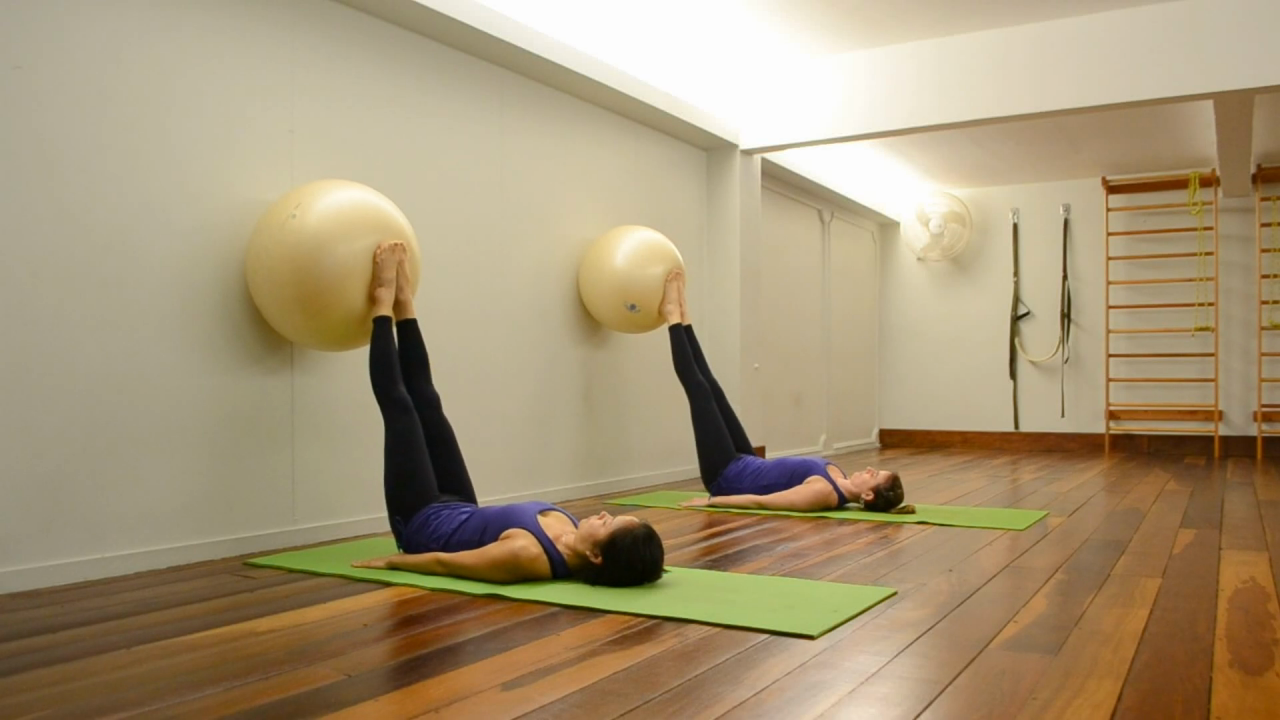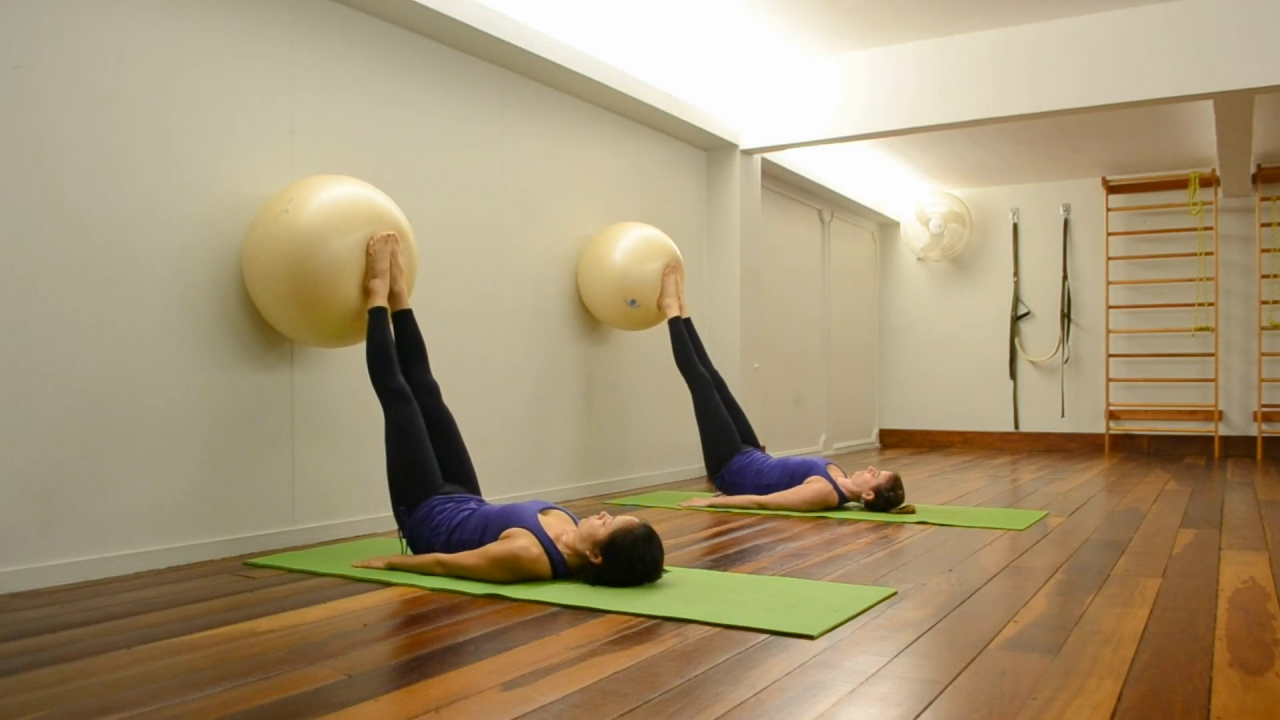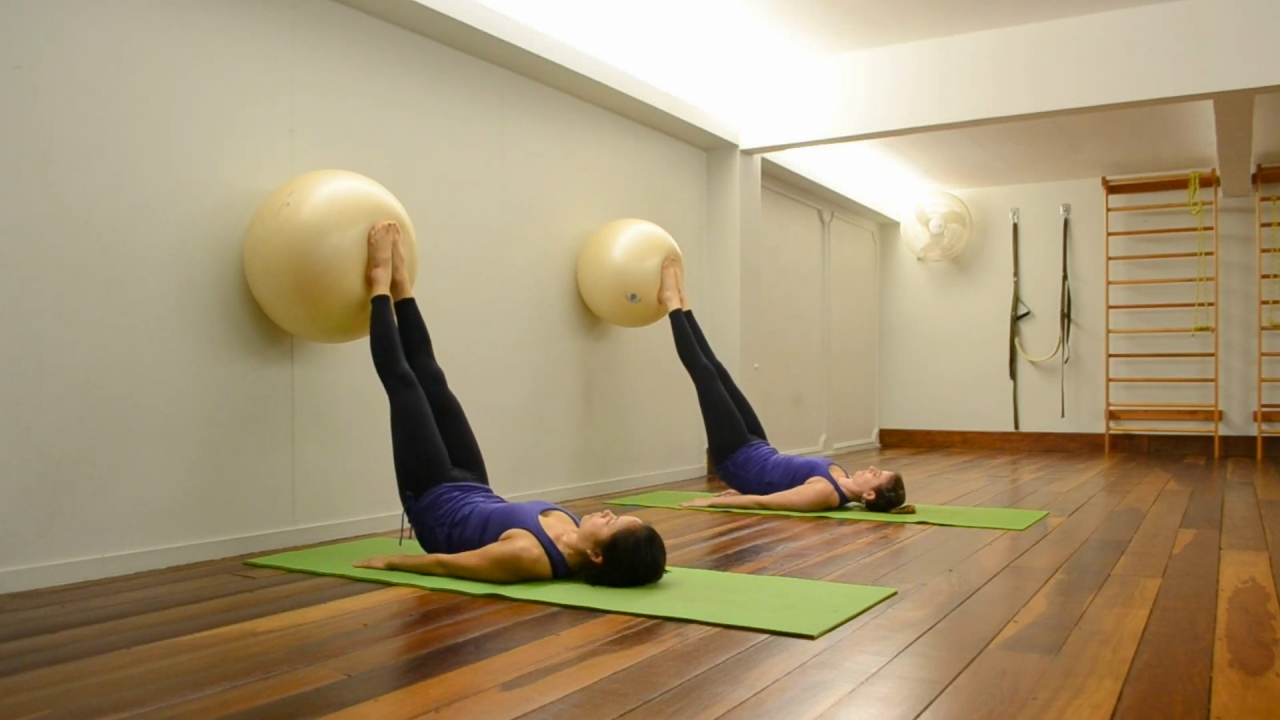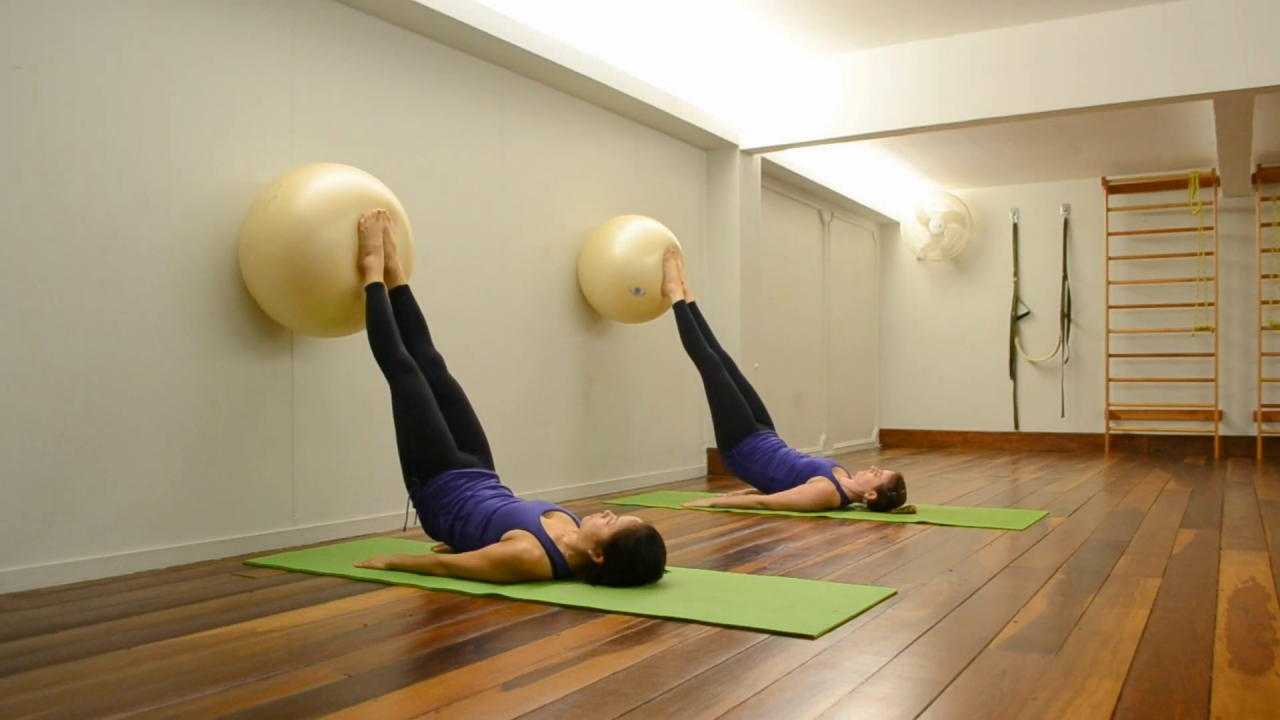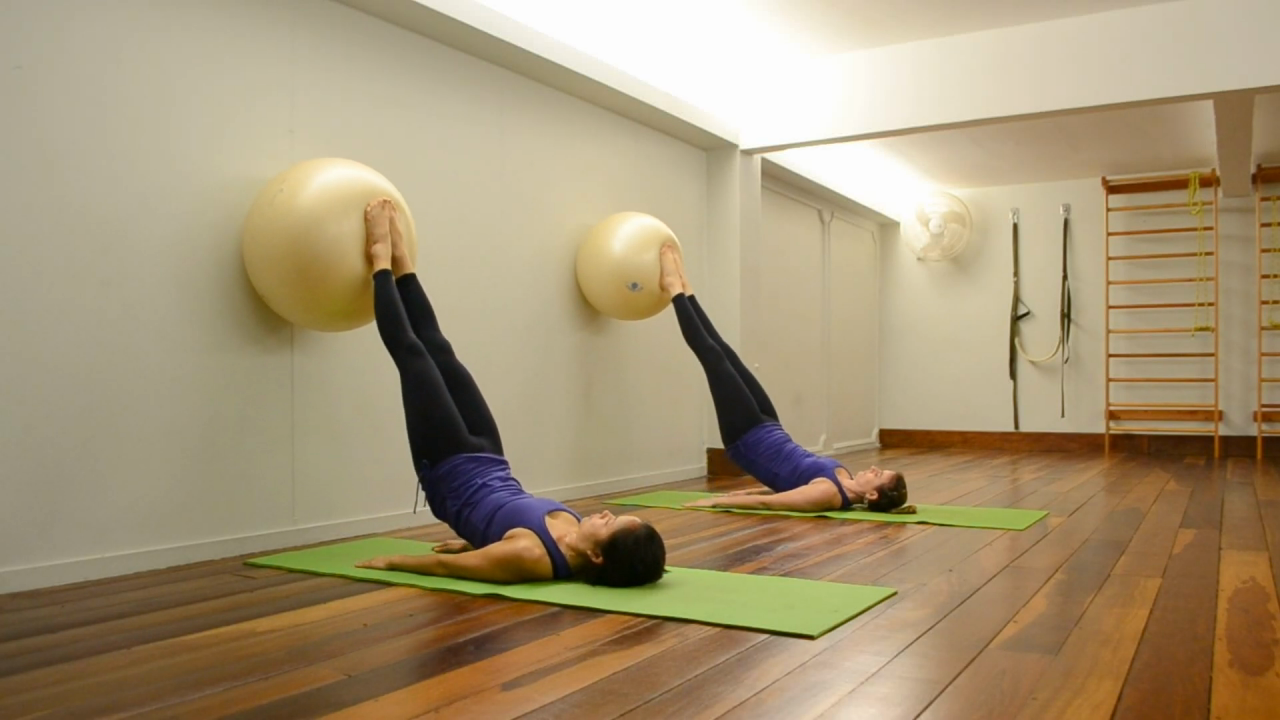
dt=1s
person 1, frame 1
left shoulder: (528, 556)
right shoulder: (574, 540)
left elbow: (442, 563)
left hip: (422, 523)
right hip: (457, 512)
left knee: (399, 405)
left ankle: (385, 301)
right ankle: (401, 303)
person 1, frame 2
left shoulder: (528, 556)
right shoulder: (574, 540)
left elbow: (442, 564)
left hip: (428, 514)
right hip: (464, 505)
left knee: (397, 394)
right knee: (425, 392)
left ankle: (379, 293)
right ankle: (395, 293)
person 1, frame 3
left shoulder: (529, 557)
right shoulder: (575, 543)
left elbow: (443, 564)
left hip: (436, 503)
right hip: (471, 496)
left knee: (402, 381)
right knee: (431, 380)
left ankle: (382, 282)
right ankle: (398, 283)
person 1, frame 4
left shoulder: (531, 559)
right shoulder: (573, 539)
left elbow: (443, 566)
left hip: (443, 490)
right hip: (478, 482)
left knee: (403, 368)
right knee: (431, 366)
left ankle: (374, 270)
right ankle: (390, 271)
person 1, frame 5
left shoulder: (531, 558)
right shoulder: (575, 539)
left elbow: (444, 567)
left hip: (452, 471)
right hip: (484, 466)
left knee: (412, 353)
right knee: (439, 353)
left ankle: (381, 258)
right ankle: (396, 257)
person 2, frame 1
left shoulder: (825, 492)
right shoulder: (837, 479)
left elbow: (760, 501)
left wrist: (711, 501)
left hip: (726, 476)
right hip: (743, 465)
left knee: (699, 388)
left ankle: (673, 316)
person 2, frame 2
left shoulder: (826, 493)
right shoulder: (838, 479)
left elbow: (761, 502)
left wrist: (711, 501)
left hip: (733, 468)
right hip: (750, 460)
left knee: (700, 380)
right knee: (714, 382)
left ankle: (672, 309)
right ankle: (679, 308)
person 2, frame 3
left shoulder: (827, 494)
right shoulder: (840, 479)
left elbow: (762, 503)
left wrist: (711, 502)
left hip: (738, 460)
right hip: (757, 451)
left knee: (704, 372)
right knee: (718, 373)
left ankle: (673, 302)
right ankle: (680, 303)
person 2, frame 4
left shoulder: (829, 494)
right shoulder: (843, 482)
left elbow: (764, 503)
left hip: (744, 447)
right hip: (763, 441)
left knee: (710, 362)
right knee: (722, 361)
left ankle: (676, 294)
right ankle: (684, 296)
person 2, frame 5
left shoulder: (830, 495)
right shoulder: (844, 482)
left elbow: (766, 503)
left hip: (748, 438)
right hip: (765, 432)
left knee: (712, 355)
right knee: (725, 355)
left ankle: (675, 288)
right ankle: (683, 290)
